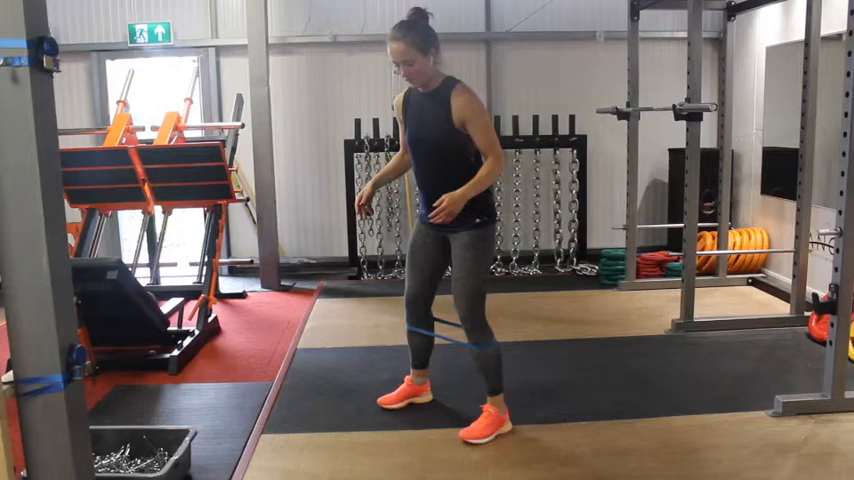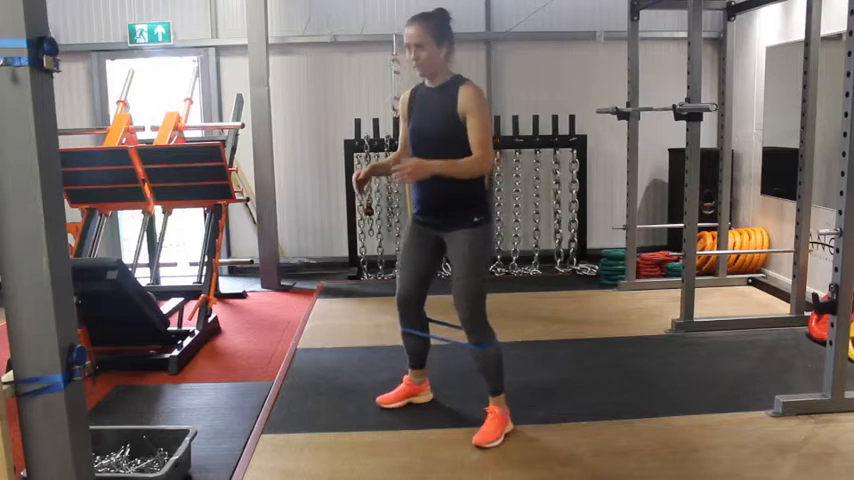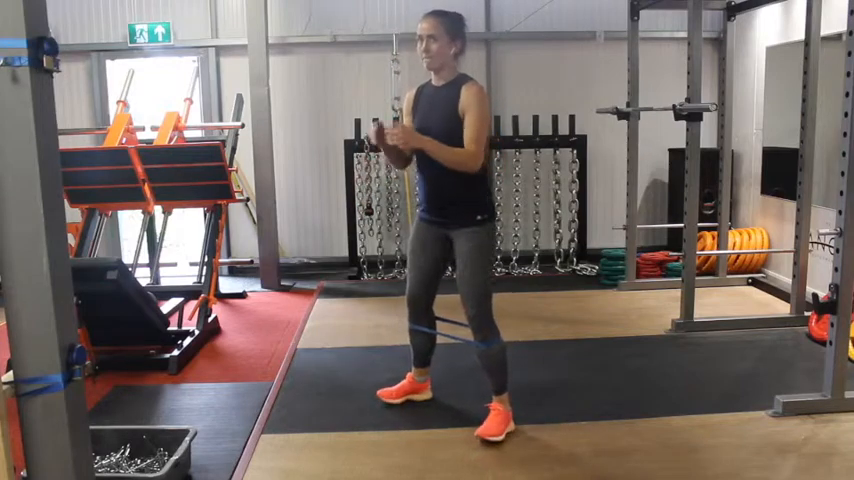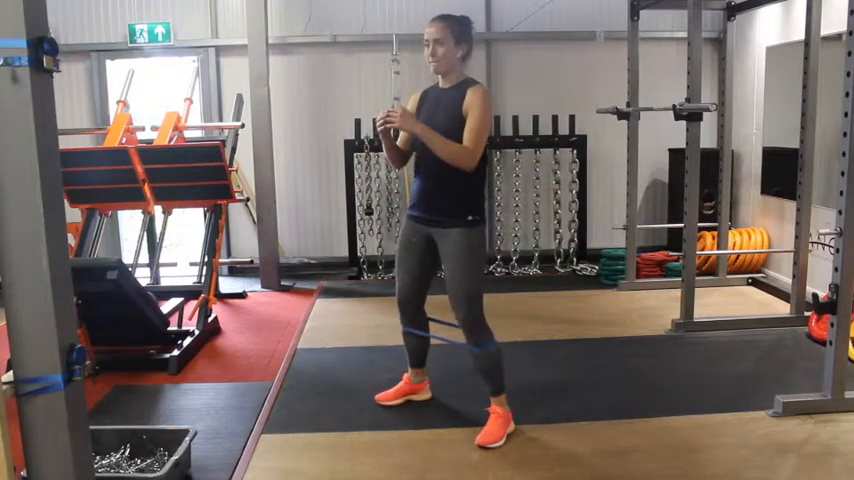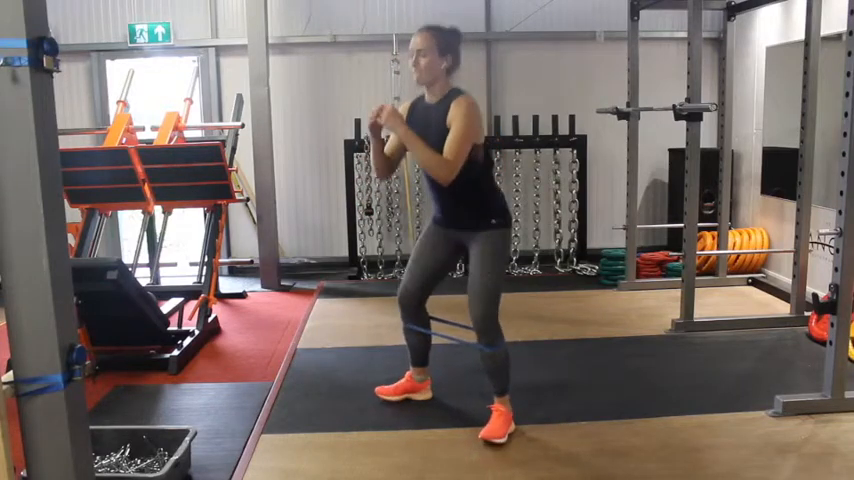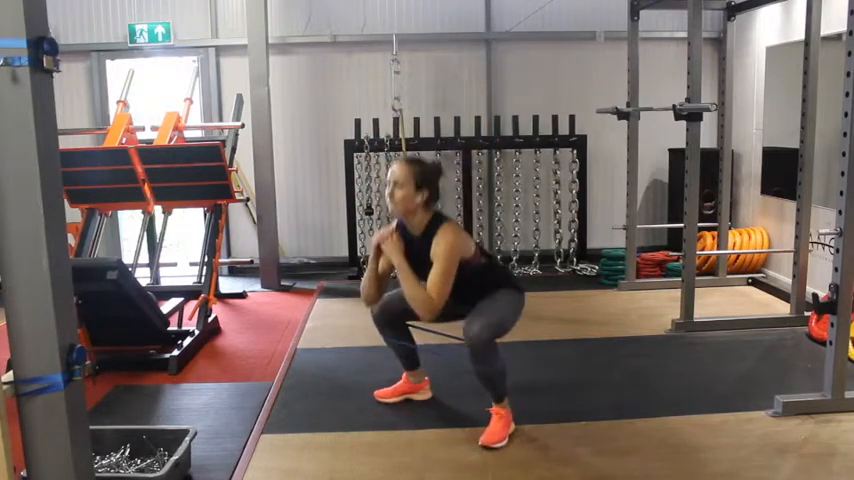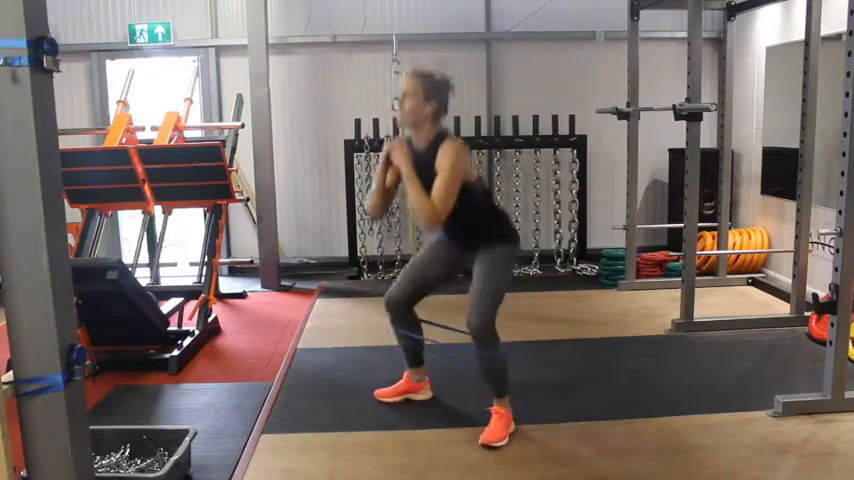
dt=0.5s
person 1, frame 1
left shoulder: (462, 99)
right shoulder: (404, 102)
left elbow: (495, 160)
left wrist: (462, 195)
right wrist: (375, 183)
left hip: (472, 222)
right hip: (431, 219)
left knee: (469, 313)
right knee: (414, 300)
left ankle: (497, 411)
right ankle: (417, 383)
person 1, frame 2
left shoulder: (467, 95)
right shoulder: (410, 99)
left elbow: (484, 161)
left wrist: (430, 166)
right wrist: (375, 168)
left hip: (467, 222)
right hip: (424, 219)
left knee: (470, 313)
right knee: (407, 299)
left ankle: (499, 410)
right ankle: (416, 382)
person 1, frame 3
left shoulder: (471, 93)
right shoulder: (415, 96)
left elbow: (472, 161)
right elbow: (403, 162)
left wrist: (417, 139)
right wrist: (385, 143)
left hip: (472, 220)
right hip: (430, 218)
left knee: (477, 311)
right knee: (416, 298)
left ankle: (501, 408)
right ankle: (419, 380)
person 1, frame 4
left shoulder: (476, 95)
right shoulder: (420, 98)
left elbow: (468, 158)
right elbow: (400, 161)
left wrist: (417, 128)
right wrist: (388, 135)
left hip: (460, 222)
right hip: (418, 218)
left knee: (468, 315)
right knee: (407, 300)
left ankle: (500, 409)
right ankle: (416, 380)
person 1, frame 5
left shoulder: (462, 107)
right shoulder: (411, 110)
left elbow: (445, 172)
right elbow: (382, 173)
left wrist: (403, 131)
right wrist: (378, 134)
left hip: (487, 225)
right hip: (446, 224)
left knee: (482, 316)
right knee: (409, 295)
left ankle: (502, 408)
right ankle: (418, 380)
person 1, frame 6
left shoulder: (446, 237)
right shoulder: (398, 230)
left elbow: (428, 310)
right elbow: (369, 299)
left wrist: (396, 256)
right wrist: (375, 254)
left hip: (500, 294)
right hip: (457, 297)
left knee: (476, 334)
right knee: (383, 313)
left ankle: (502, 411)
right ankle: (416, 380)
person 1, frame 7
left shoulder: (450, 150)
right shoulder: (405, 146)
left elbow: (431, 218)
right elbow: (375, 211)
left wrist: (406, 166)
right wrist: (385, 167)
left hip: (494, 243)
right hip: (453, 242)
left knee: (479, 323)
right knee: (396, 300)
left ankle: (503, 411)
right ankle: (416, 380)
